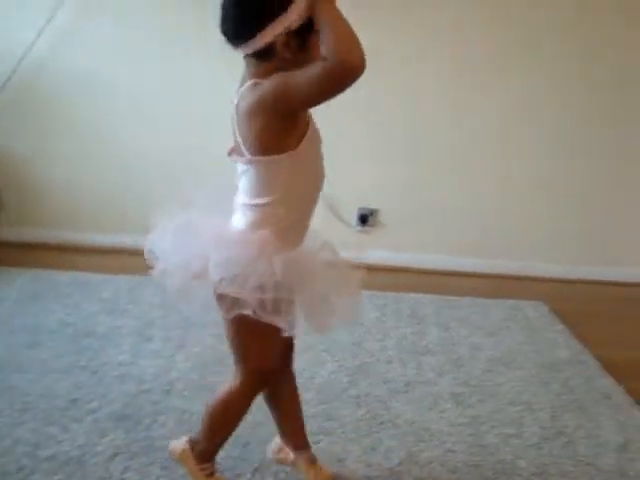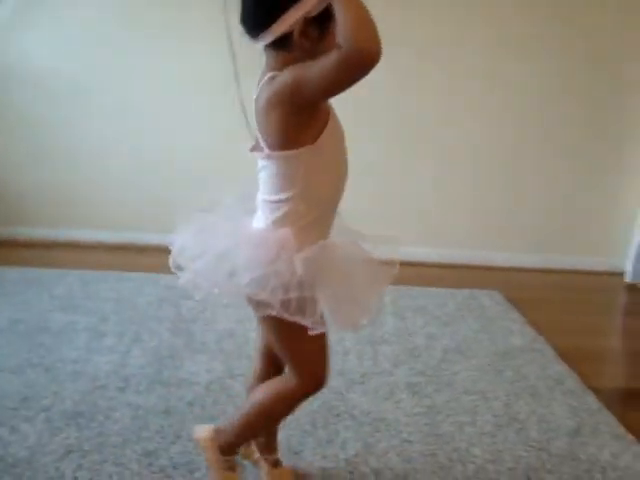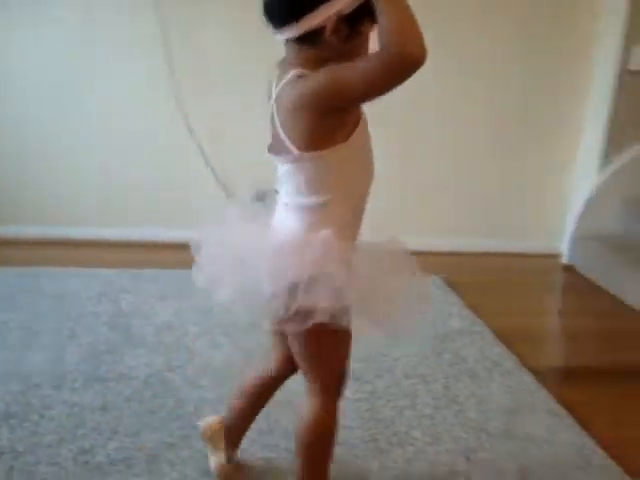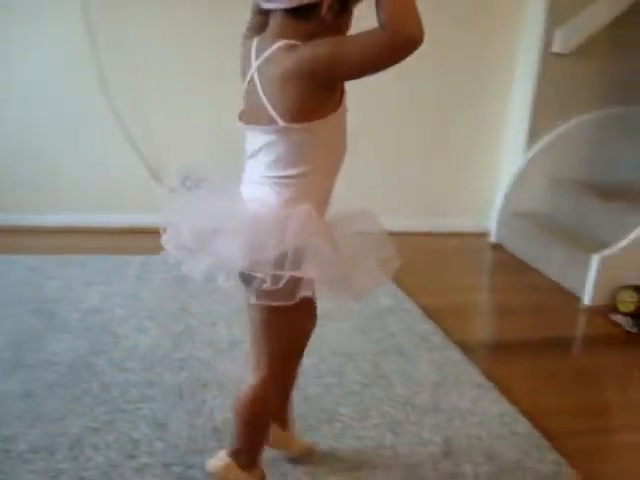
dt=0.3s
person 1, frame 1
left shoulder: (264, 87)
right shoulder: (271, 95)
right elbow: (348, 64)
left hip: (265, 256)
right hip: (256, 261)
left knee: (277, 364)
right knee: (253, 374)
person 1, frame 2
left shoulder: (284, 81)
right shoulder: (290, 89)
right elbow: (363, 52)
left hip: (289, 254)
right hip: (282, 261)
left knee: (275, 364)
right knee: (308, 377)
person 1, frame 3
left shoulder: (290, 73)
right shoulder: (321, 90)
right elbow: (406, 55)
left hip: (297, 253)
right hip: (312, 266)
left knee: (286, 363)
right knee: (327, 387)
left ankle: (227, 429)
person 1, frame 4
left shoulder: (257, 45)
right shoulder: (309, 64)
left hip: (263, 220)
right hip: (283, 234)
left knee: (287, 339)
right knee: (272, 362)
left ankle: (277, 424)
